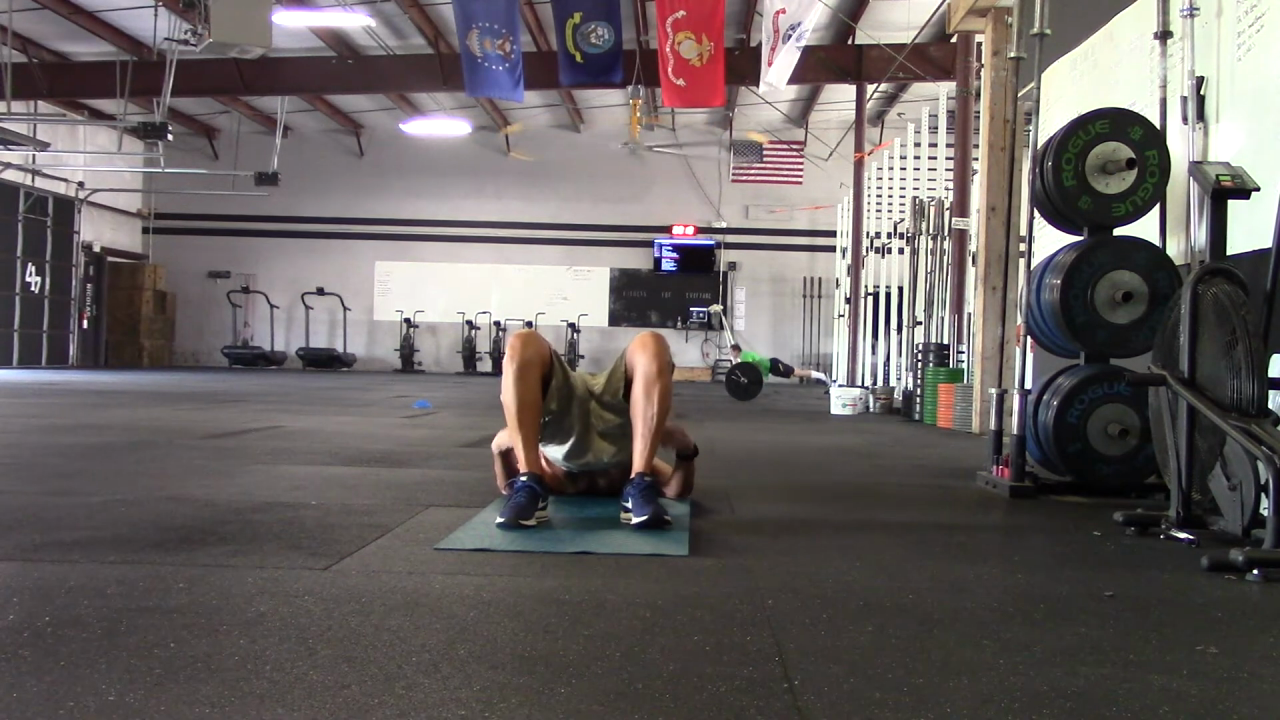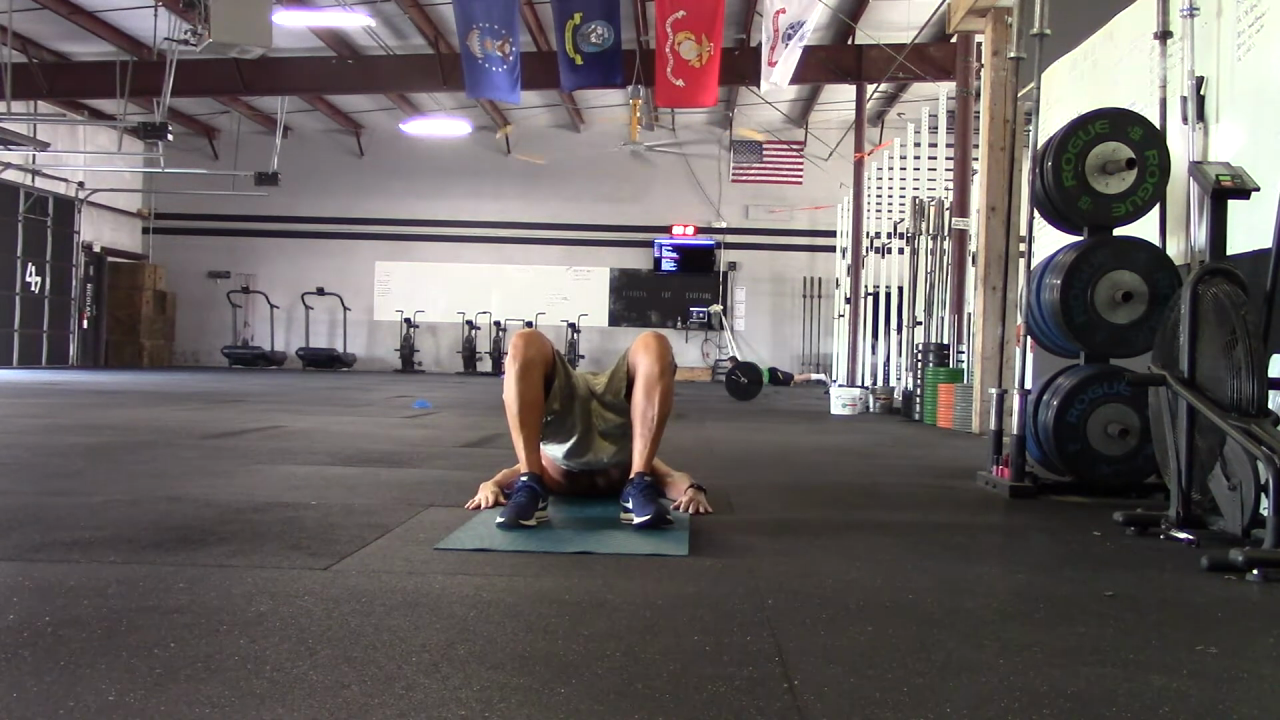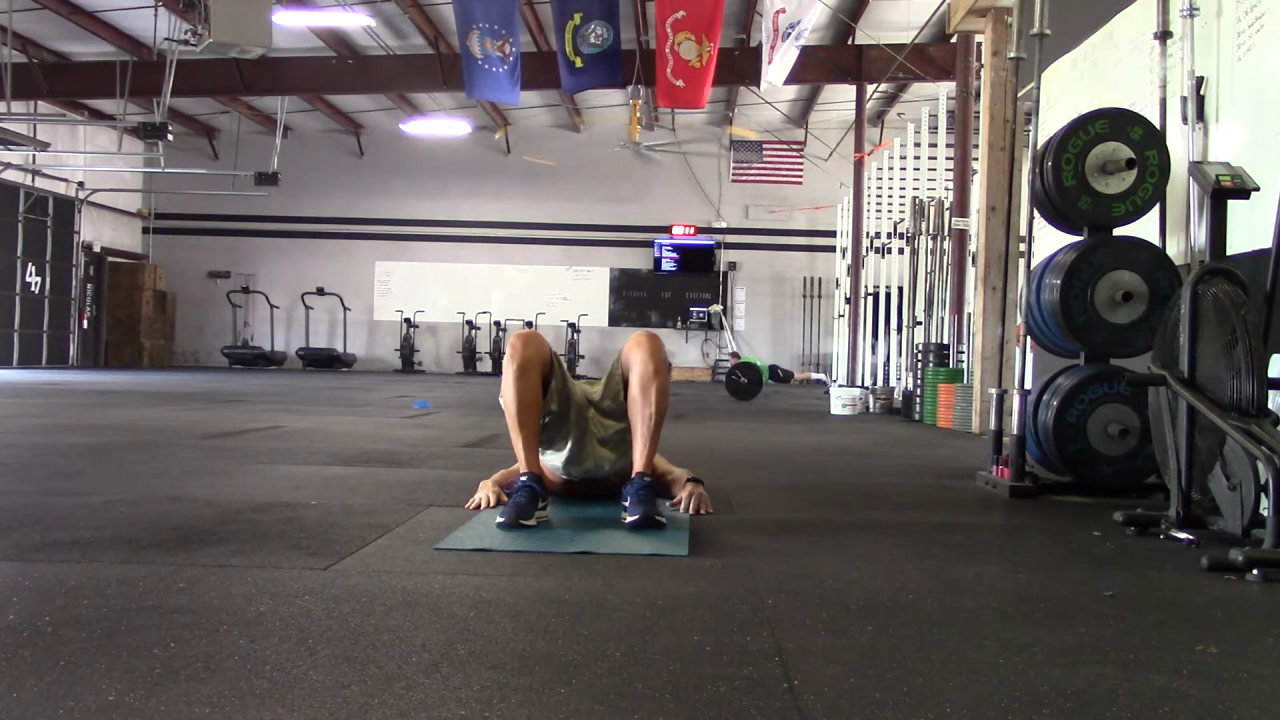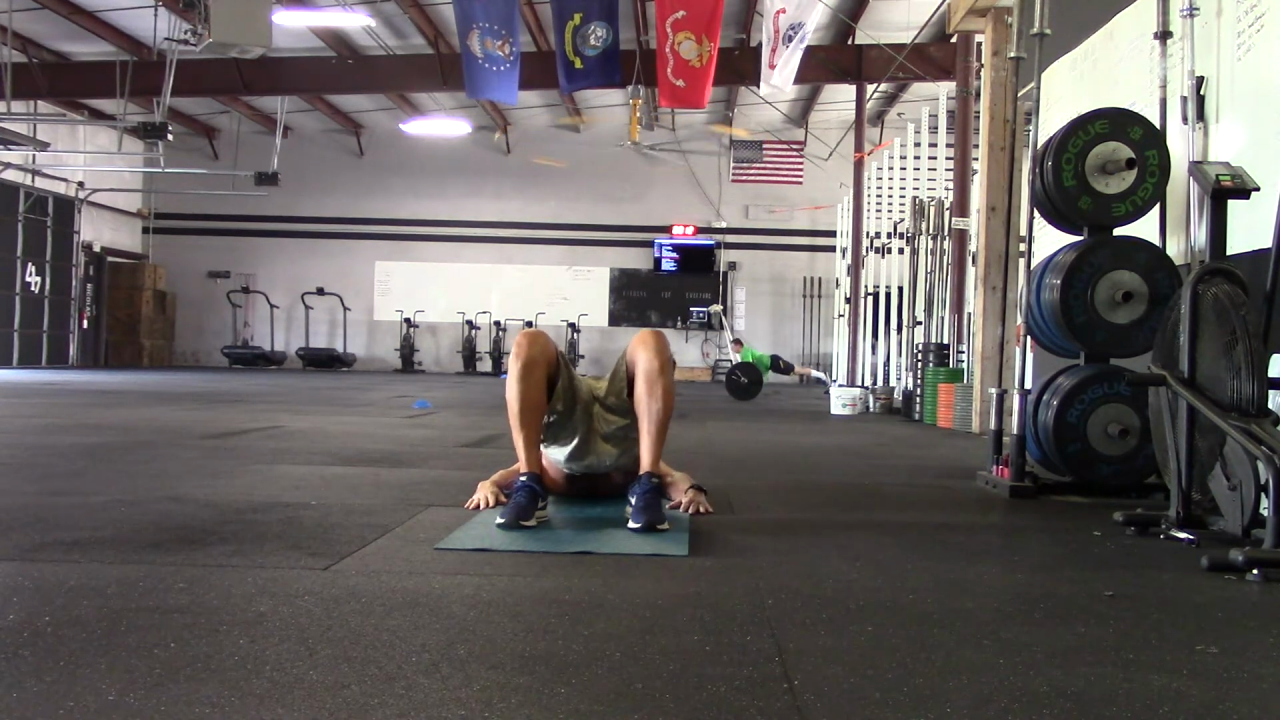
dt=0.7s
person 1, frame 1
left shoulder: (638, 454)
left elbow: (678, 490)
right elbow: (508, 486)
left wrist: (686, 451)
right wrist: (501, 448)
left ankle: (639, 487)
right ankle: (530, 487)
person 1, frame 2
left shoulder: (638, 456)
right shoulder: (547, 456)
left elbow: (670, 476)
right elbow: (515, 472)
left wrist: (692, 489)
right wrist: (491, 484)
left hip: (619, 465)
right hip: (561, 466)
left knee: (653, 344)
right knee: (525, 343)
left ankle: (638, 487)
right ankle: (529, 488)
person 1, frame 3
left shoulder: (637, 451)
left elbow: (671, 473)
right elbow: (516, 470)
left wrist: (690, 483)
right wrist: (490, 483)
right hip: (560, 472)
left knee: (645, 344)
right knee: (524, 344)
left ankle: (639, 487)
right ankle: (529, 488)
person 1, frame 4
left shoulder: (643, 455)
left elbow: (671, 476)
right elbow: (514, 470)
left wrist: (690, 489)
right wrist: (489, 484)
left knee: (651, 341)
right knee: (530, 342)
left ankle: (646, 487)
right ankle: (528, 488)
